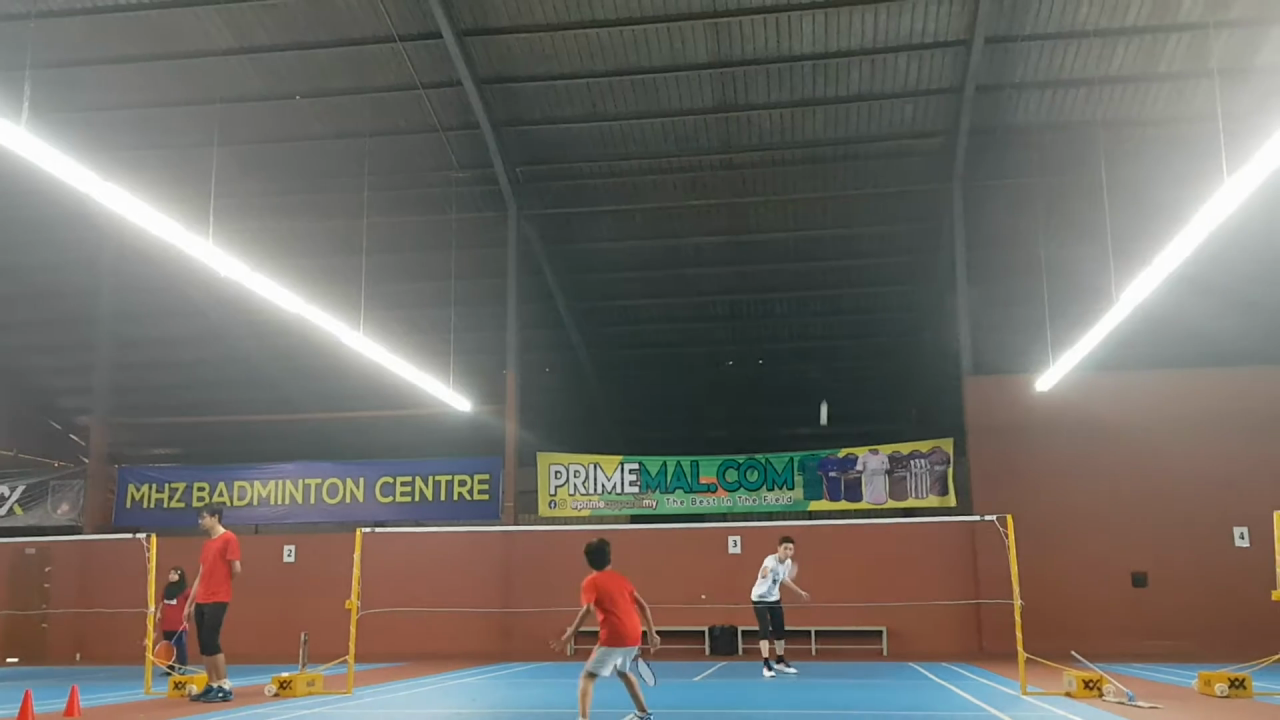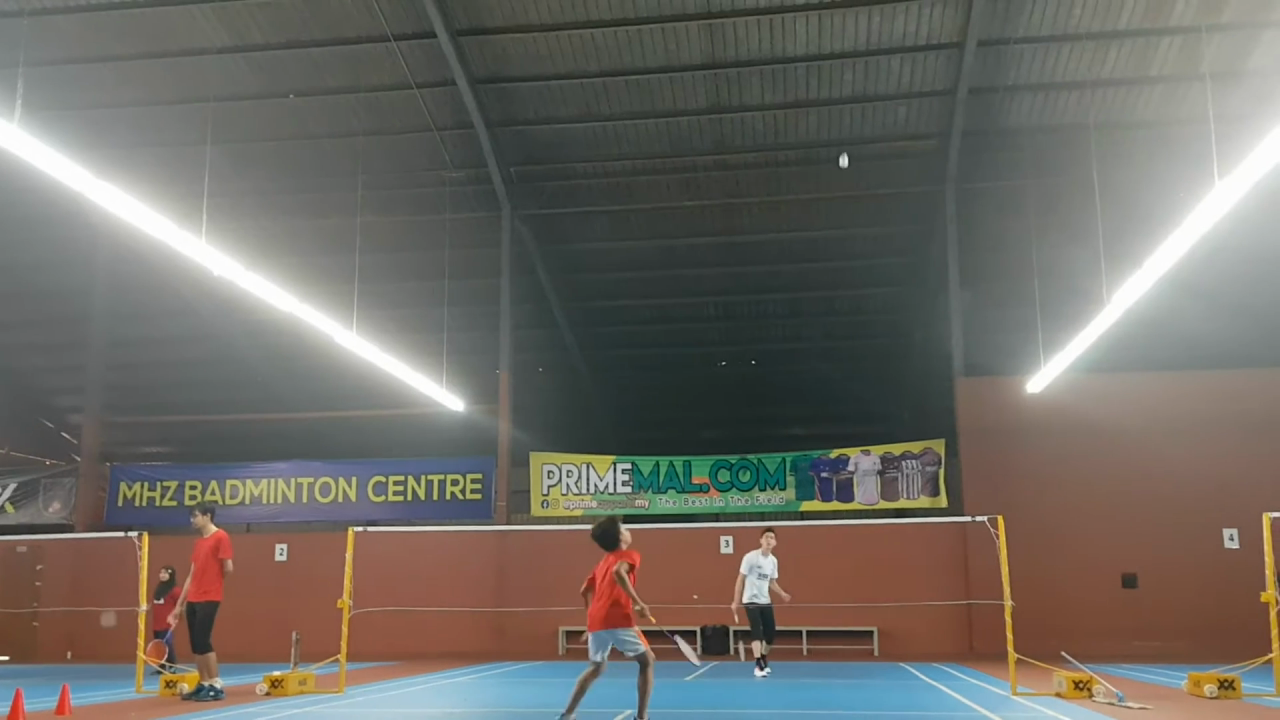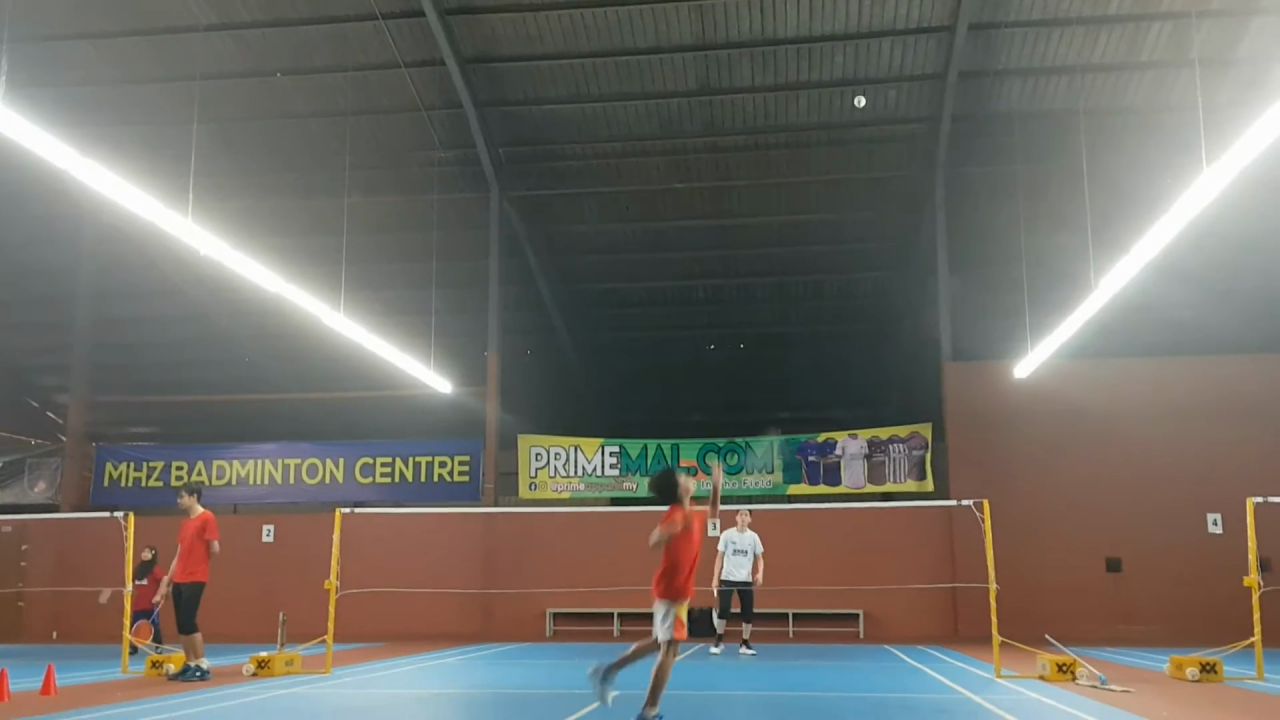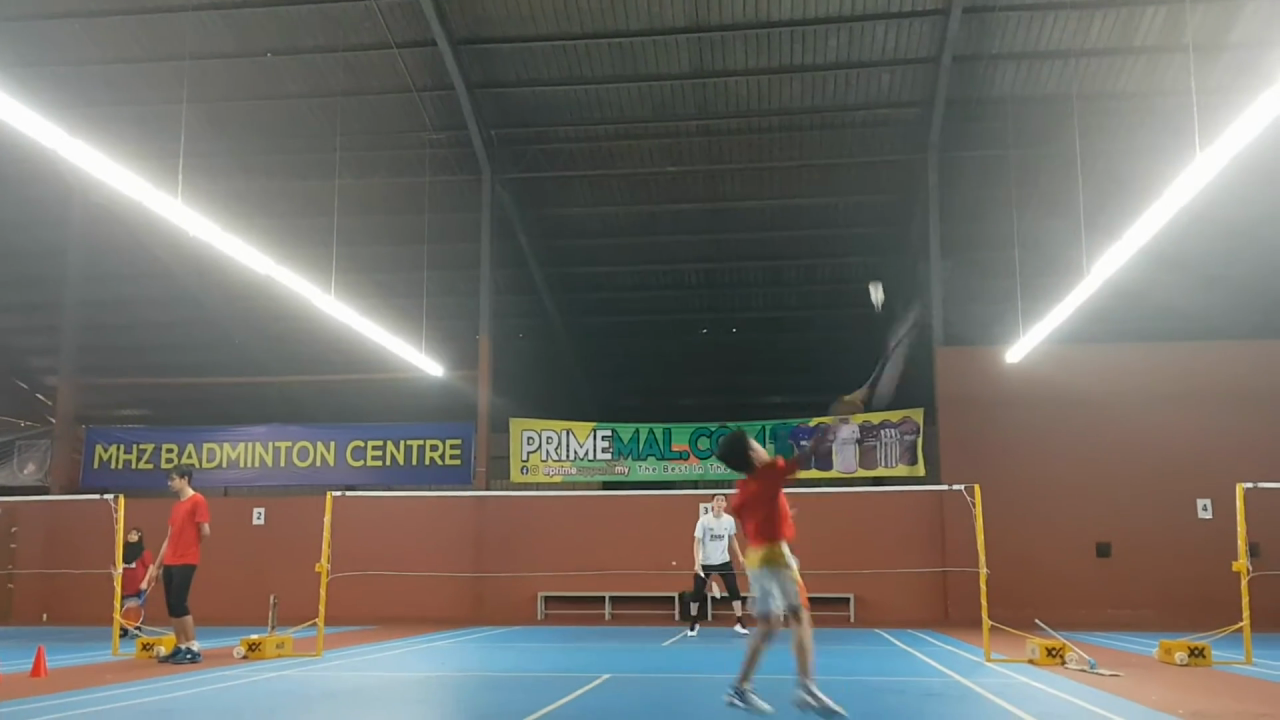
dt=0.4s
person 1, frame 1
left shoulder: (590, 582)
right shoulder: (622, 580)
left elbow: (586, 610)
right elbow: (643, 606)
left wrist: (569, 635)
right wrist: (651, 632)
left hip: (613, 638)
right hip: (633, 636)
left knee: (587, 678)
right knee: (623, 673)
person 1, frame 2
left shoulder: (603, 562)
right shoulder: (629, 555)
left elbow: (585, 591)
right elbow: (618, 572)
right wrist: (639, 603)
left hip: (596, 623)
right hip: (619, 622)
left knee: (596, 669)
right knee: (647, 662)
person 1, frame 3
left shoulder: (693, 515)
right shoulder: (675, 518)
left elbow: (713, 511)
right elbow: (654, 542)
left wrist: (716, 485)
right wrist: (674, 528)
left hip: (677, 592)
right hip: (672, 592)
left knee: (658, 643)
right knee: (670, 648)
left ankle: (609, 670)
person 1, frame 4
left shoulder: (743, 491)
right shoulder: (767, 473)
right elbow: (802, 459)
right wrist: (821, 439)
left hip: (757, 559)
right hip: (775, 556)
left knee: (767, 626)
right knee: (800, 619)
left ankle: (741, 689)
right ankle: (807, 690)
person 2, frame 1
left shoulder: (229, 538)
right shoulder: (207, 544)
left elbow: (236, 569)
right elbow: (201, 576)
left wrist: (220, 583)
right wrist: (190, 603)
left hip: (217, 600)
right hip: (201, 601)
left knee: (211, 643)
right knee: (204, 645)
left ankle: (225, 687)
right ankle: (212, 685)
person 2, frame 2
left shoulder: (220, 537)
right shoulder: (199, 542)
left elbow: (228, 568)
right elbow: (192, 575)
left wrist: (213, 582)
right wrist: (180, 603)
left hip: (208, 599)
right hip: (193, 600)
left knee: (203, 641)
right knee: (196, 643)
left ankle: (216, 686)
right ankle: (203, 684)
person 2, frame 3
left shoulder: (207, 518)
right shoulder: (185, 523)
left elbow: (214, 549)
right elbow: (179, 555)
left wrist: (199, 563)
right wrist: (166, 582)
left hip: (195, 579)
right hip: (179, 580)
left knee: (188, 622)
right knee: (181, 624)
left ankle: (202, 666)
right ankle: (190, 664)
person 2, frame 4
left shoulder: (198, 501)
right shoulder: (176, 506)
left elbow: (205, 532)
right elbow: (169, 538)
left wrist: (190, 546)
right wrist: (156, 566)
left hip: (185, 562)
right hip: (170, 563)
left knee: (179, 604)
right knee: (172, 606)
left ankle: (193, 649)
right ankle: (181, 647)
